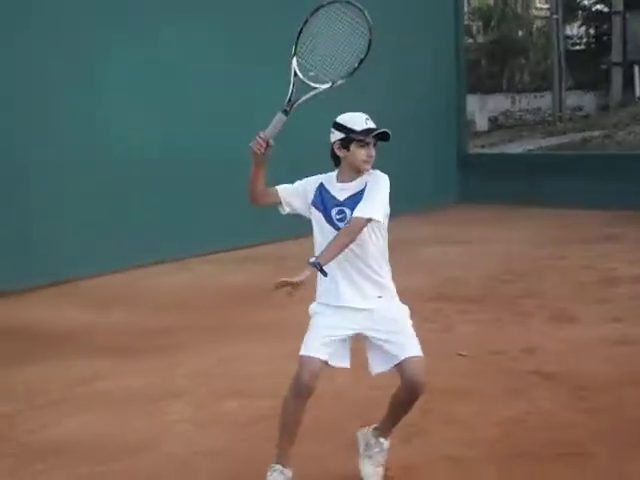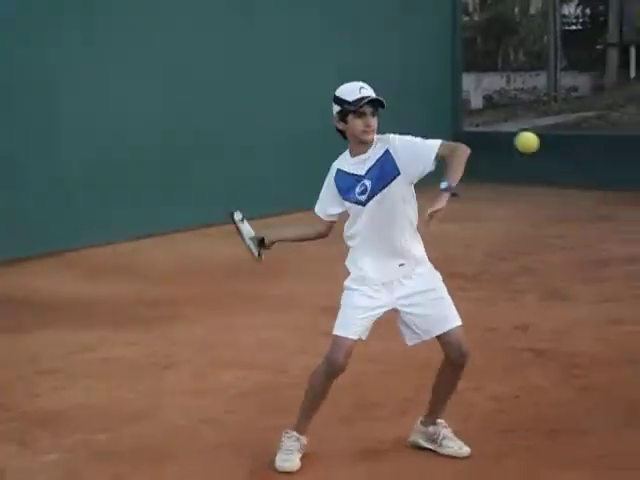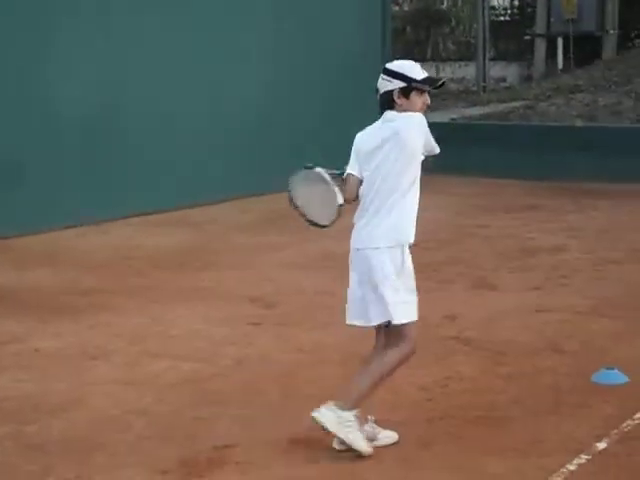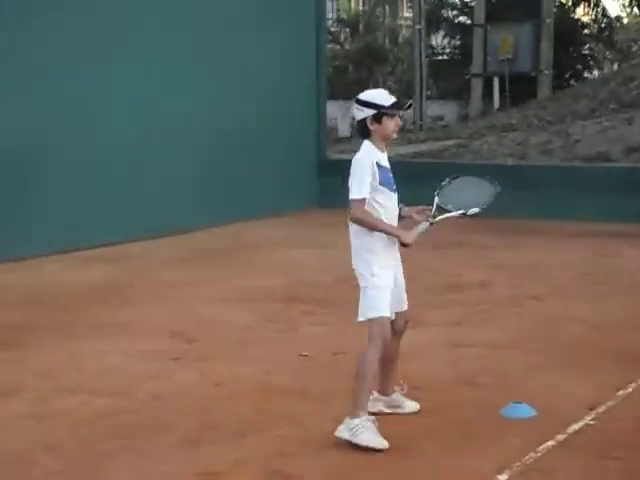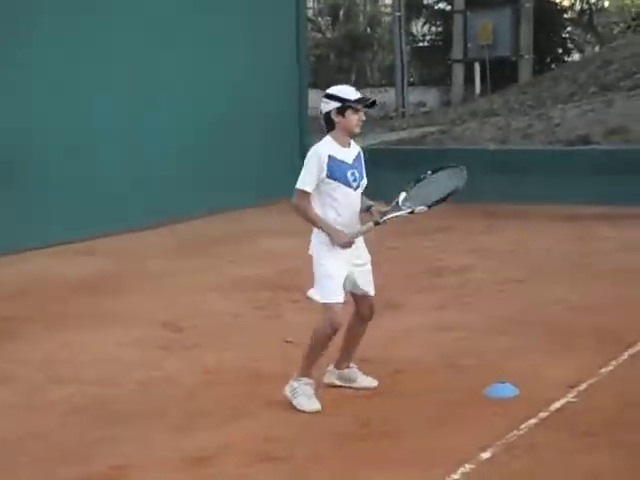
dt=0.7s
person 1, frame 1
left shoulder: (377, 182)
right shoulder: (314, 188)
left elbow: (351, 231)
right elbow: (259, 198)
left wrist: (313, 268)
right wrist: (259, 162)
left hip: (380, 301)
right hip: (334, 304)
left knee: (416, 380)
right knee: (304, 381)
left ankle: (375, 438)
person 1, frame 2
left shoulder: (397, 147)
right shoulder: (338, 172)
left elbow: (458, 151)
right elbow: (322, 227)
left wrist: (446, 192)
right wrist: (275, 236)
left hip: (414, 270)
right hip: (366, 277)
left knee: (458, 351)
right knee: (336, 360)
left ankle: (429, 426)
right ankle: (295, 436)
person 1, frame 3
left shoulder: (365, 135)
right shoulder: (413, 123)
left elbow: (350, 193)
right elbow: (429, 153)
left hip: (364, 244)
right hip: (388, 245)
left knee: (386, 340)
right knee: (405, 342)
left ankle: (358, 425)
right ankle: (340, 410)
person 1, frame 4
left shoulder: (380, 157)
right shoulder: (365, 159)
right elbow: (357, 213)
left wrist: (404, 212)
right wrist: (398, 232)
left hip: (388, 258)
right hip: (373, 262)
left knee: (397, 327)
right knee: (380, 338)
left ankle: (385, 394)
right ankle: (357, 420)
person 1, frame 5
left shoulder: (357, 151)
right shoulder: (320, 153)
right elbow: (300, 202)
left wrist: (372, 207)
right wrist: (331, 232)
left hip: (355, 245)
right hip: (328, 247)
left knee: (365, 309)
right knee: (332, 321)
left ankle: (342, 368)
right ankle: (300, 381)
